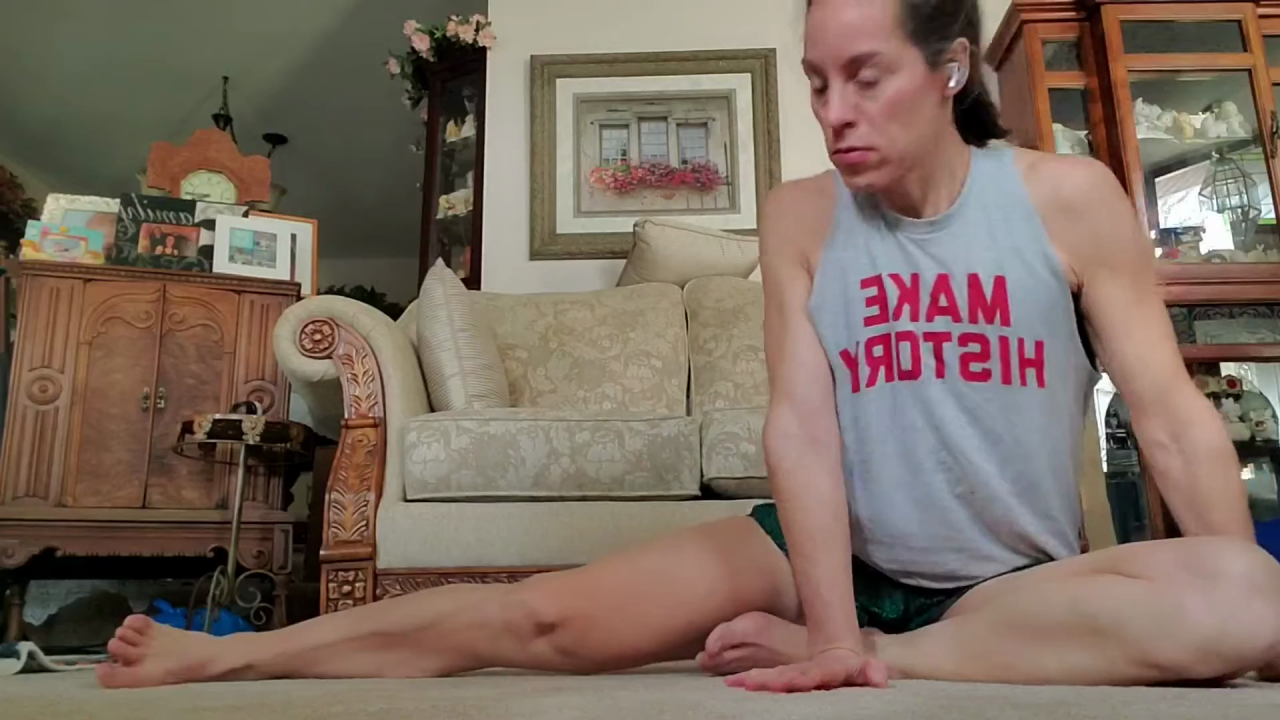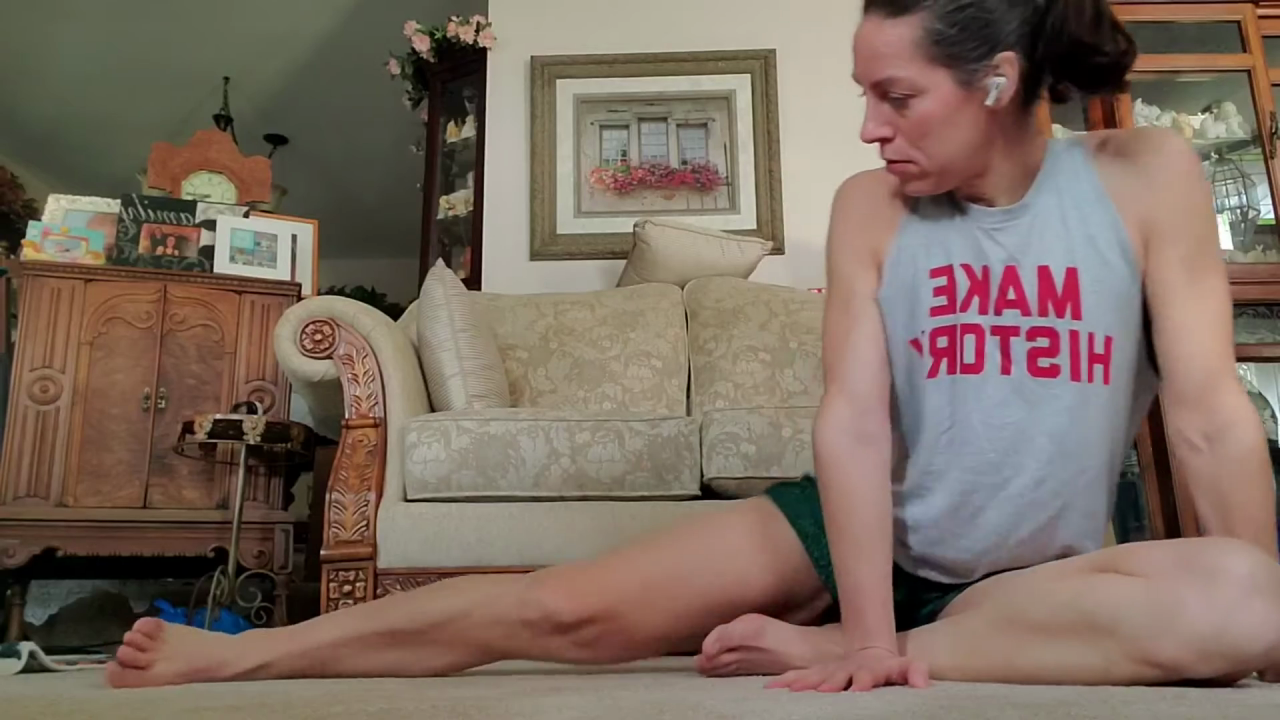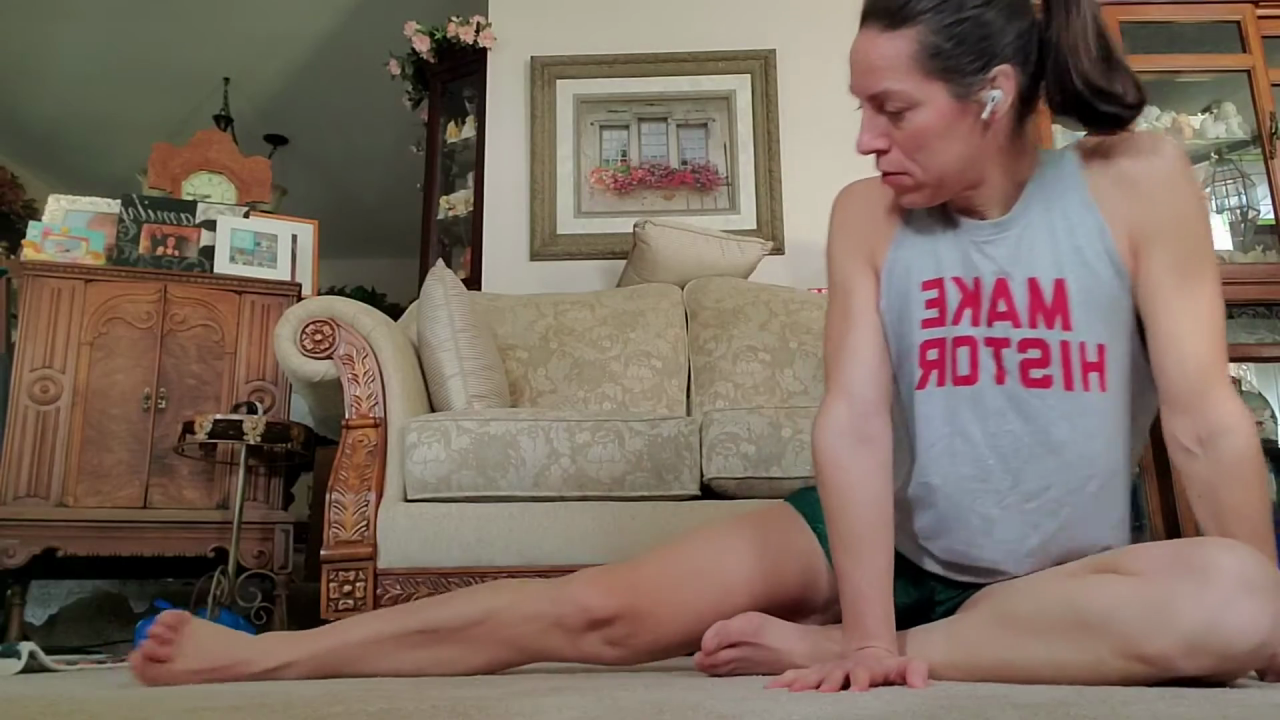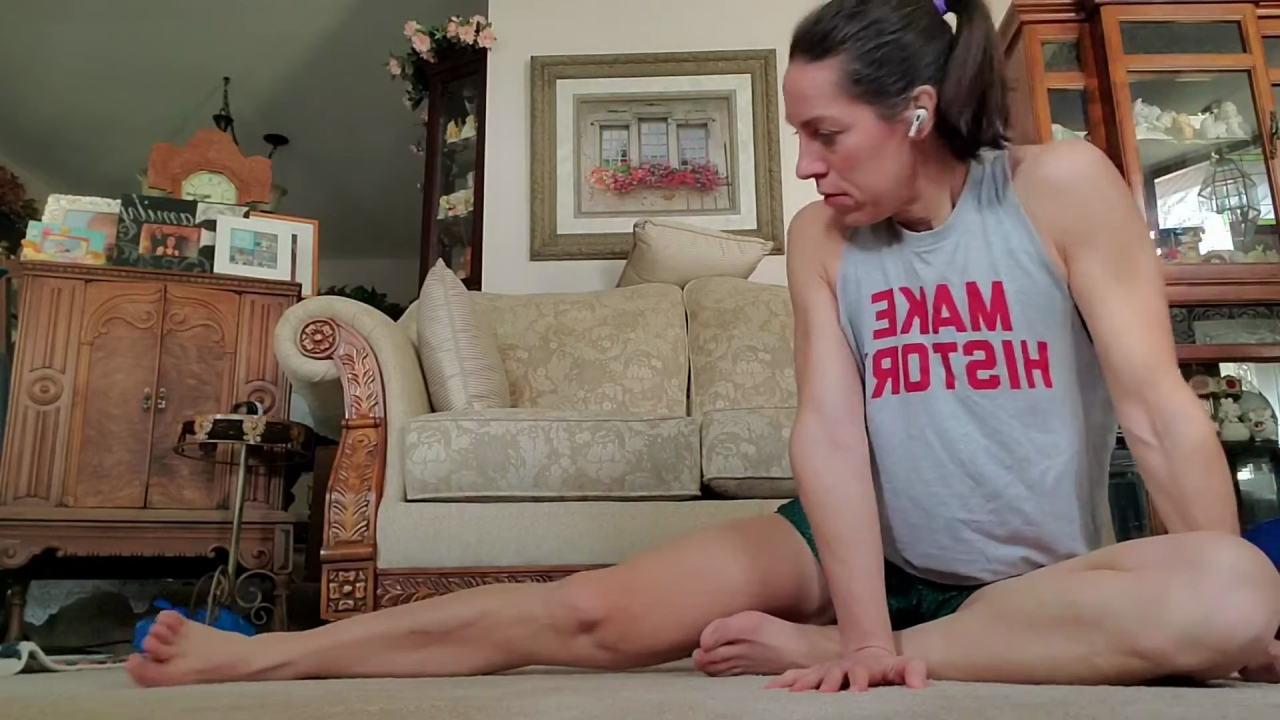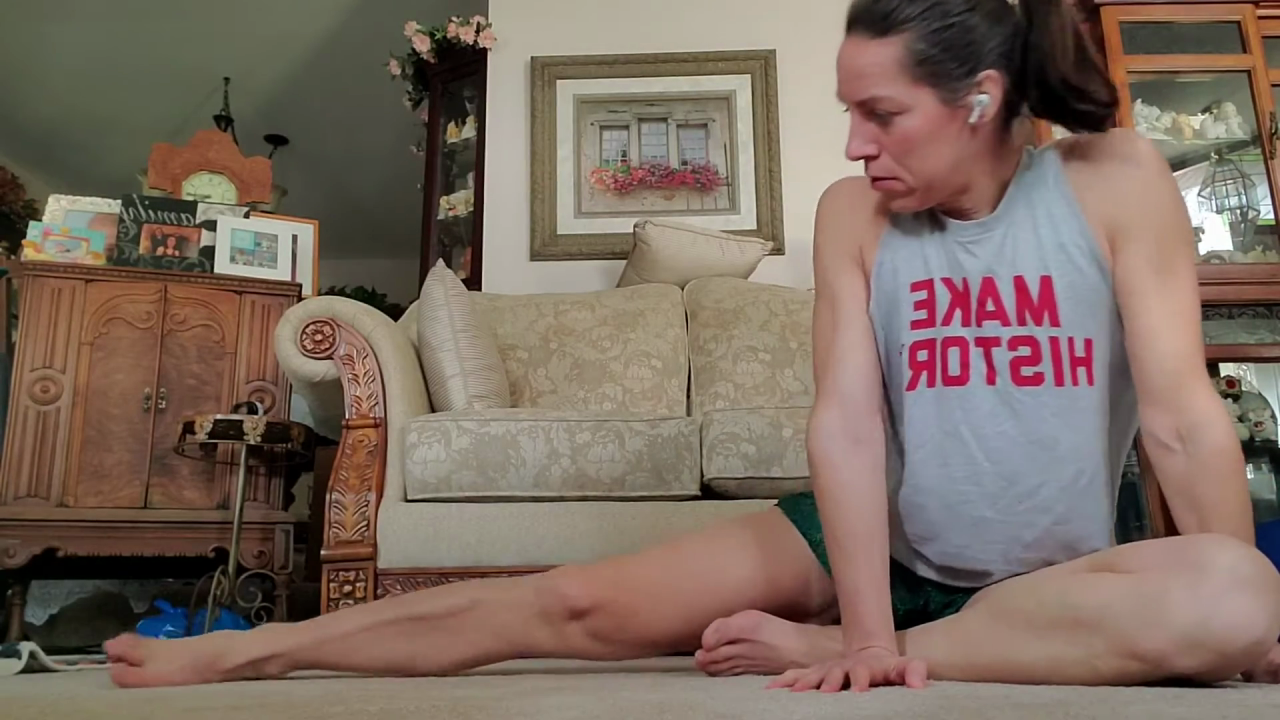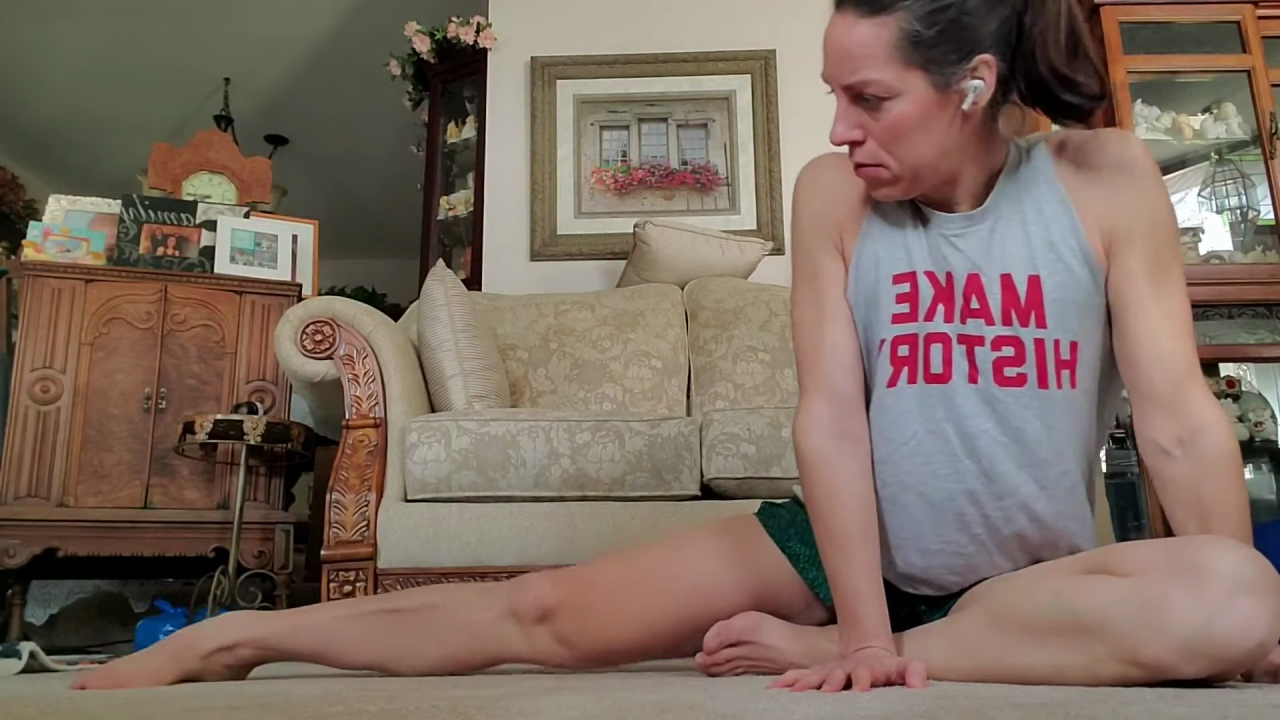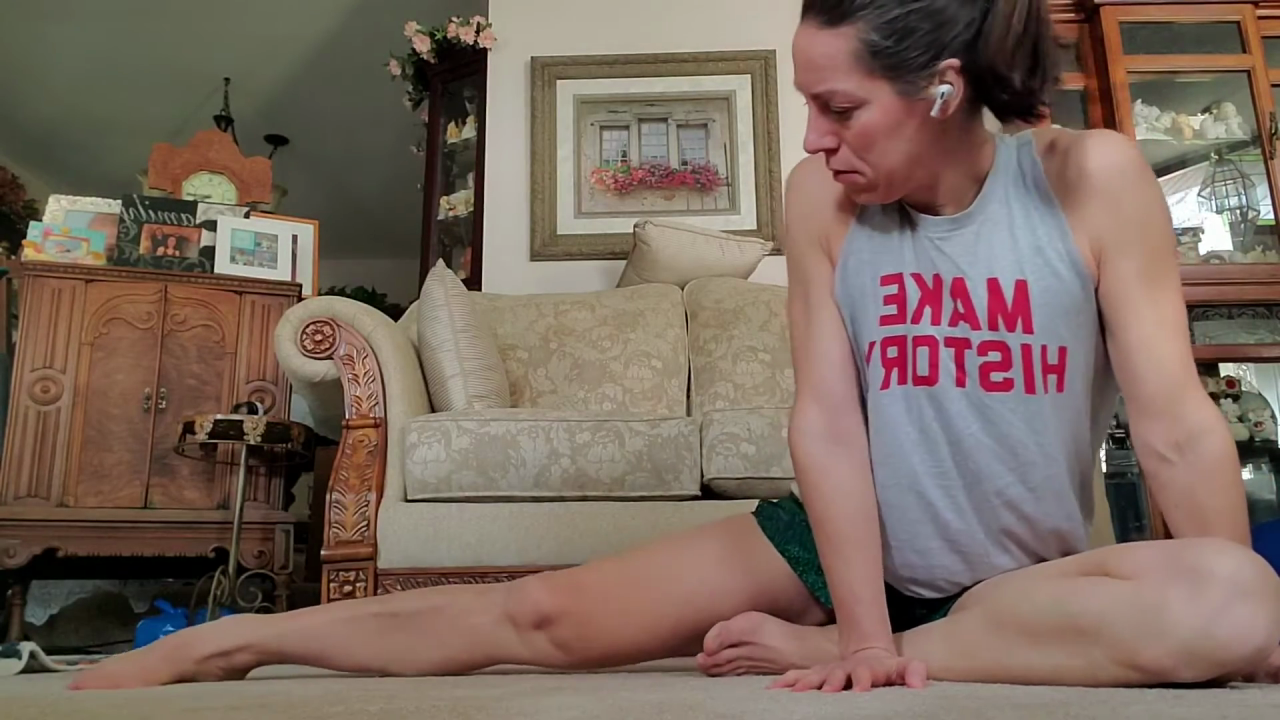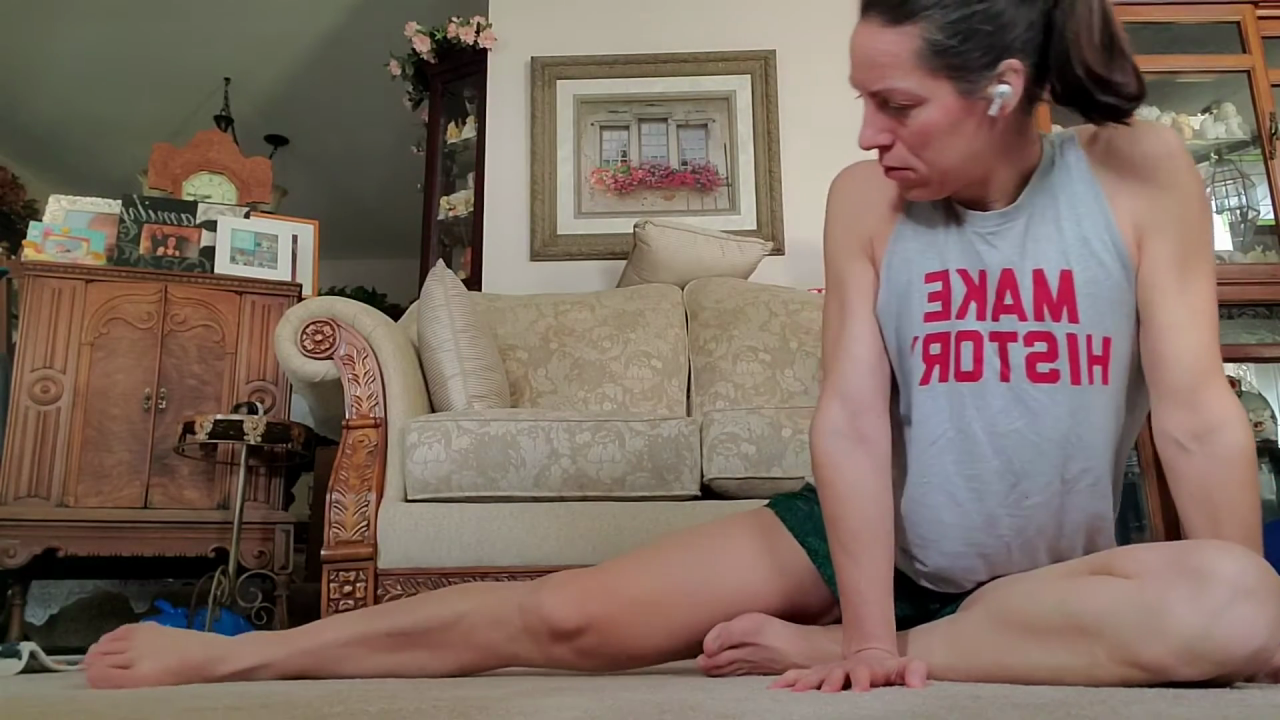
dt=0.4s
person 1, frame 1
left shoulder: (1070, 197)
right shoulder: (799, 214)
left elbow: (1173, 421)
right elbow: (800, 426)
right wrist: (837, 625)
left hip: (1011, 581)
right hip: (840, 546)
right knee: (548, 616)
left ankle: (811, 659)
right ankle: (220, 654)
person 1, frame 2
left shoulder: (1149, 177)
right shoulder: (870, 208)
right elbow: (853, 419)
right wrist: (864, 628)
left hip: (1025, 578)
right hip: (856, 528)
right knee: (571, 607)
left ankle: (807, 653)
right ankle: (236, 653)
person 1, frame 3
left shoulder: (1138, 184)
right shoulder: (866, 218)
right elbow: (853, 423)
right wrist: (872, 627)
left hip: (1046, 585)
right hip: (880, 535)
right knee: (598, 610)
left ankle: (817, 652)
right ankle: (259, 654)
person 1, frame 4
left shoulder: (1064, 187)
right shoulder: (820, 239)
left elbow: (1157, 409)
right elbow: (828, 432)
right wrist: (864, 630)
left hip: (1033, 582)
right hip: (869, 547)
right knee: (587, 614)
left ankle: (813, 648)
right ankle: (259, 656)
person 1, frame 5
left shoulder: (1116, 181)
right shoulder: (852, 215)
left elbow: (1180, 417)
right elbow: (845, 423)
right wrist: (869, 629)
left hip: (1038, 583)
right hip: (871, 539)
right knee: (579, 603)
left ankle: (807, 651)
right ankle: (248, 650)
person 1, frame 6
left shoulder: (1103, 179)
right shoulder: (832, 193)
left elbow: (1179, 420)
right elbow: (829, 417)
right wrist: (865, 628)
left hip: (1027, 579)
right hip: (846, 541)
right knee: (543, 610)
left ankle: (811, 655)
right ankle: (226, 640)
person 1, frame 7
left shoulder: (1092, 180)
right shoulder: (820, 198)
left elbow: (1173, 425)
right elbow: (827, 421)
right wrist: (863, 627)
left hip: (1025, 580)
right hip: (844, 538)
right knee: (543, 612)
left ankle: (811, 654)
right ankle: (222, 642)
person 1, frame 8
left shoulder: (1136, 172)
right shoulder: (865, 199)
right elbow: (851, 417)
right wrist: (871, 627)
left hip: (1041, 577)
right hip: (869, 533)
right knee: (566, 616)
left ankle: (818, 654)
right ankle: (237, 656)
